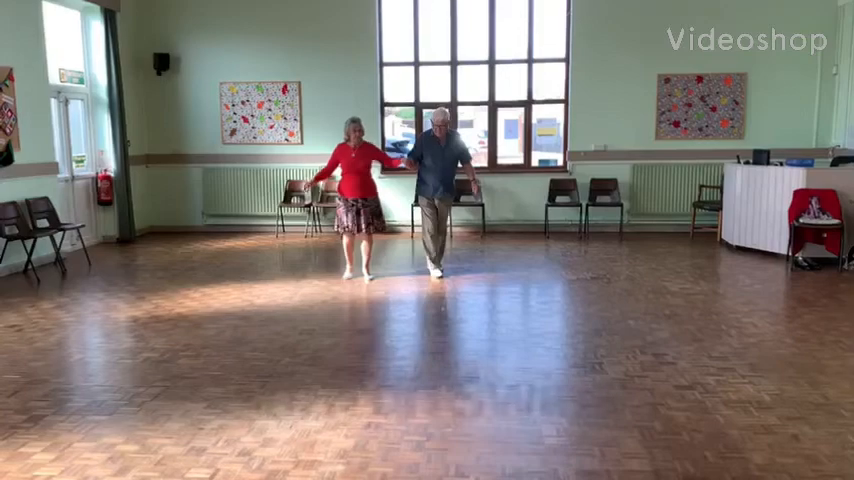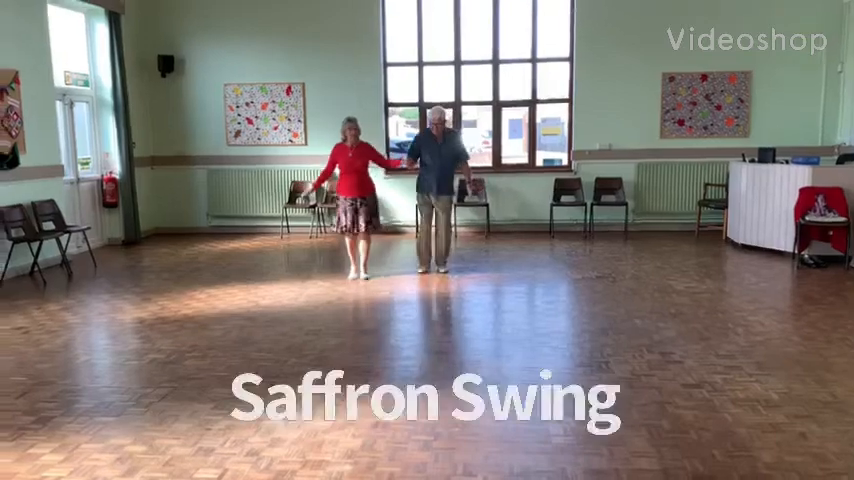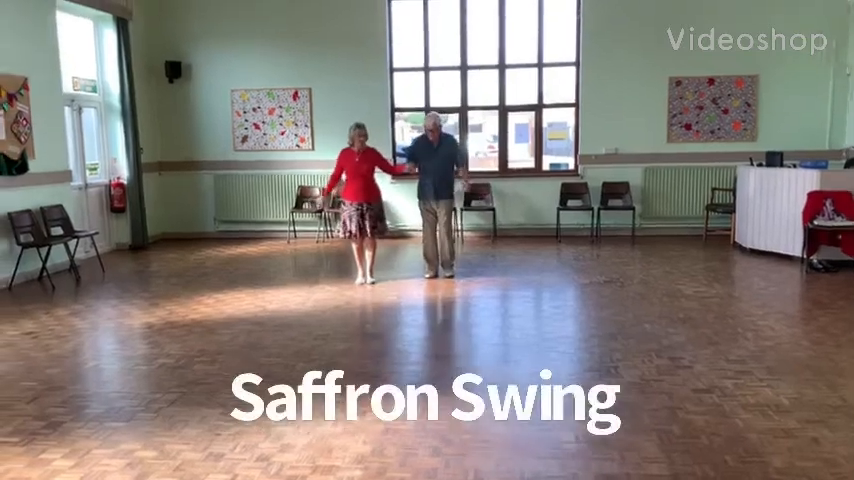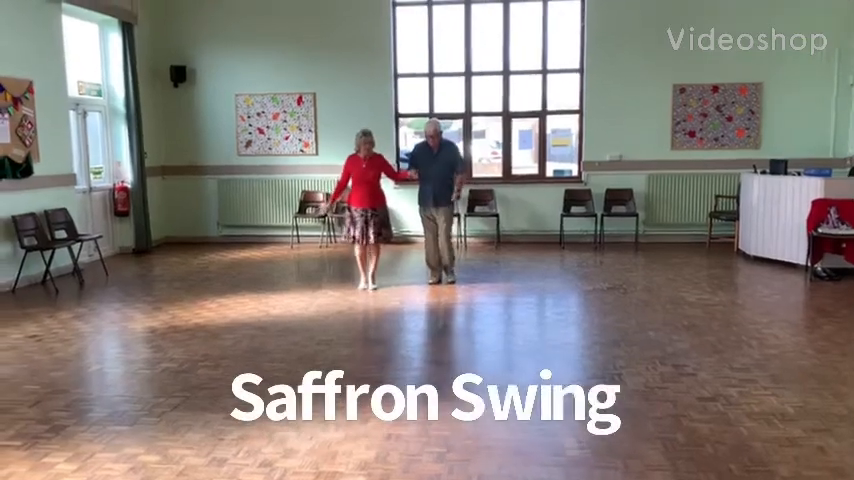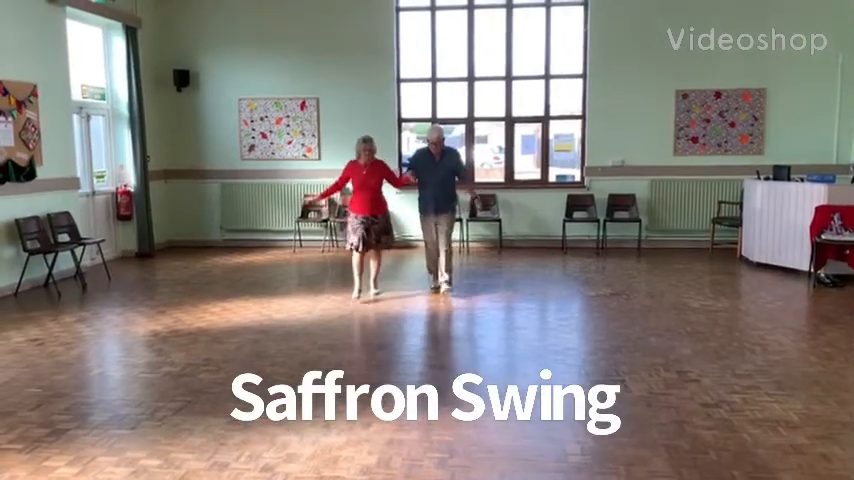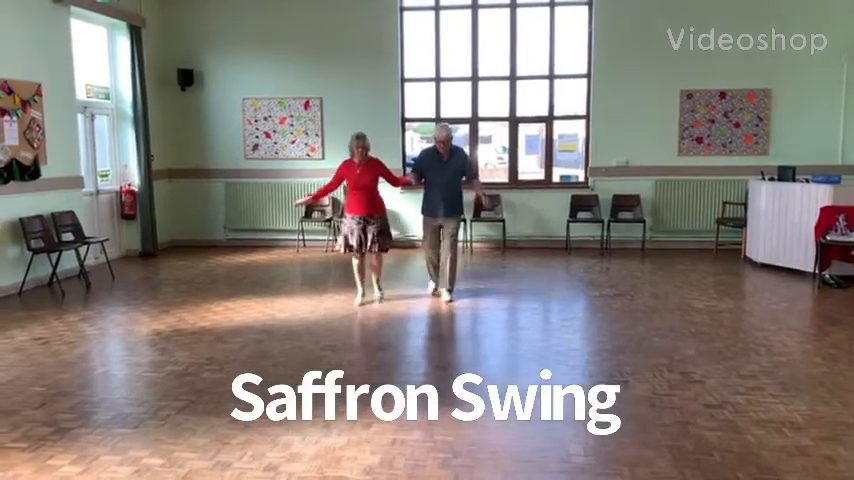
dt=0.4s
person 1, frame 1
left shoulder: (455, 138)
right shoulder: (424, 139)
left elbow: (465, 162)
right elbow: (413, 161)
left wrist: (473, 180)
right wrist: (408, 163)
left hip: (446, 192)
right hip: (426, 191)
left knee: (441, 229)
right knee: (429, 229)
left ankle: (437, 261)
right ankle: (432, 264)
person 1, frame 2
left shoulder: (454, 137)
right shoulder: (421, 137)
left elbow: (463, 162)
right elbow: (412, 158)
left wrist: (468, 181)
right wrist: (409, 162)
left hip: (445, 190)
right hip: (425, 189)
left knee: (444, 227)
right knee: (424, 226)
left ankle: (442, 262)
right ankle: (423, 263)
person 1, frame 3
left shoulder: (451, 142)
right shoulder: (418, 143)
left elbow: (461, 165)
right elbow: (411, 164)
left wrist: (465, 179)
right wrist: (411, 166)
left hip: (445, 194)
right hip: (425, 194)
left knee: (445, 230)
right knee: (428, 232)
left ankle: (448, 266)
right ankle: (431, 267)
person 1, frame 4
left shoulder: (451, 148)
right shoulder: (419, 149)
left elbow: (460, 172)
right elbow: (412, 170)
left wrist: (457, 189)
right wrist: (413, 173)
left hip: (445, 201)
right hip: (426, 201)
left knee: (445, 237)
right knee: (430, 238)
left ankle: (449, 270)
right ankle: (435, 273)
person 1, frame 5
left shoulder: (453, 155)
right shoulder: (419, 156)
left elbow: (464, 178)
right elbow: (410, 176)
left wrist: (474, 196)
right wrist: (410, 176)
left hip: (446, 209)
right hip: (426, 208)
left knee: (444, 245)
right knee: (430, 245)
left ankle: (444, 280)
right ankle: (435, 277)
person 1, frame 6
left shoulder: (460, 155)
right shoulder: (425, 155)
left elbow: (472, 178)
right elbow: (417, 177)
left wrist: (481, 193)
right wrist: (413, 178)
left hip: (452, 212)
right hip: (431, 211)
left knee: (449, 251)
right knee: (429, 247)
left ankle: (446, 288)
right ankle: (434, 279)
person 2, frame 1
left shoulder: (369, 148)
right shoulder: (340, 149)
left elbow: (388, 161)
right elbow: (328, 169)
left wrist: (401, 161)
right wrist: (314, 180)
left hip: (367, 196)
right hip: (347, 197)
left knee: (367, 233)
right knee: (348, 233)
left ankle: (366, 268)
right ankle: (349, 267)
person 2, frame 2
left shoulder: (366, 148)
right shoulder: (338, 149)
left elbow: (384, 162)
right elbow: (328, 171)
left wrist: (400, 162)
right wrist: (314, 186)
left hip: (365, 195)
right hip: (345, 196)
left knee: (364, 232)
right knee: (349, 233)
left ankle: (363, 267)
right ankle: (354, 267)
person 2, frame 3
left shoulder: (372, 153)
right shoulder: (344, 154)
left elbow: (389, 168)
right elbow: (336, 176)
left wrist: (405, 167)
right wrist: (326, 193)
left hip: (371, 200)
right hip: (351, 201)
left knee: (370, 236)
right knee: (355, 237)
left ankle: (370, 272)
right ankle: (360, 272)
person 2, frame 4
left shoulder: (379, 159)
right shoulder: (351, 160)
left elbow: (394, 175)
right elbow: (342, 183)
left wrist: (408, 174)
right wrist: (331, 201)
left hip: (376, 206)
right hip: (356, 207)
left knee: (374, 242)
right knee: (359, 243)
left ankle: (372, 277)
right ankle: (363, 277)
person 2, frame 5
left shoulder: (380, 165)
right shoulder: (351, 166)
left elbow: (396, 182)
right elbow: (338, 184)
left wrist: (407, 179)
right wrist: (320, 196)
left hip: (378, 213)
right hip: (358, 214)
left knee: (376, 249)
right knee: (358, 250)
left ankle: (374, 282)
right ankle: (357, 286)
person 2, frame 6
left shoulder: (375, 163)
right shoulder: (346, 165)
left elbow: (394, 180)
right elbow: (331, 185)
left wrist: (407, 179)
right wrist: (311, 198)
left hip: (375, 214)
right hip: (353, 215)
left knee: (376, 252)
right knee: (357, 253)
left ankle: (377, 284)
right ankle: (360, 291)
